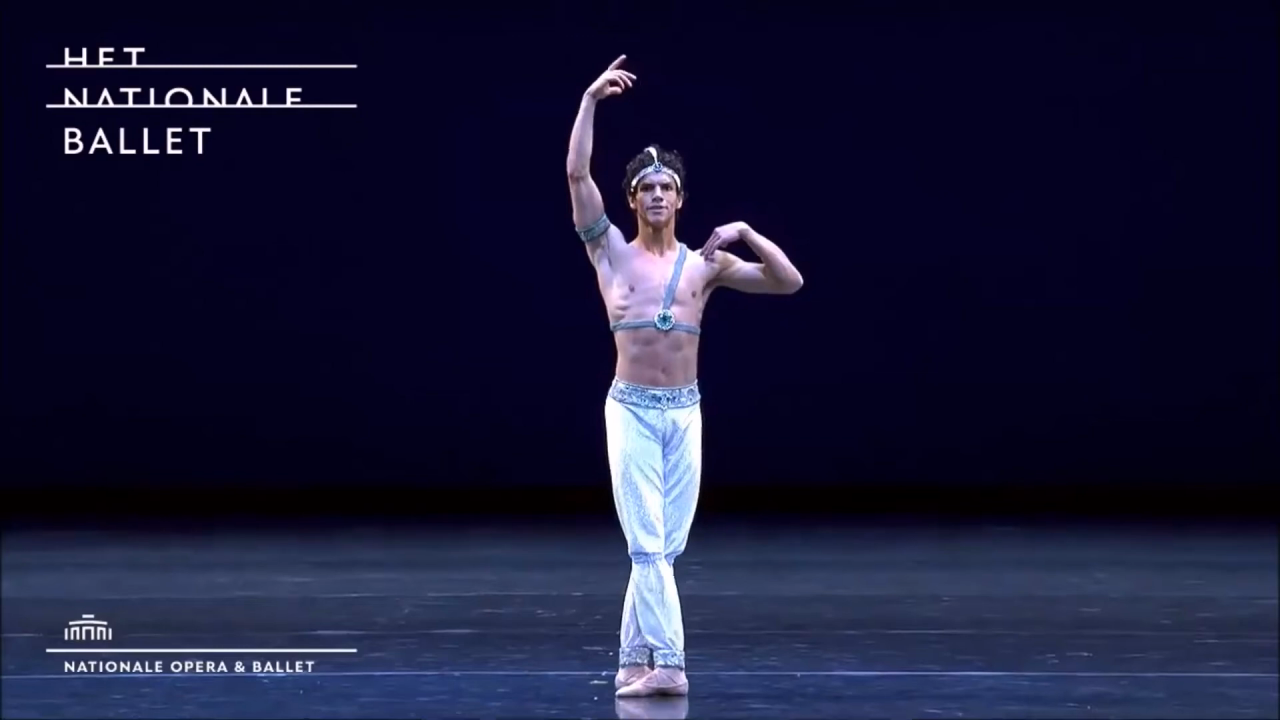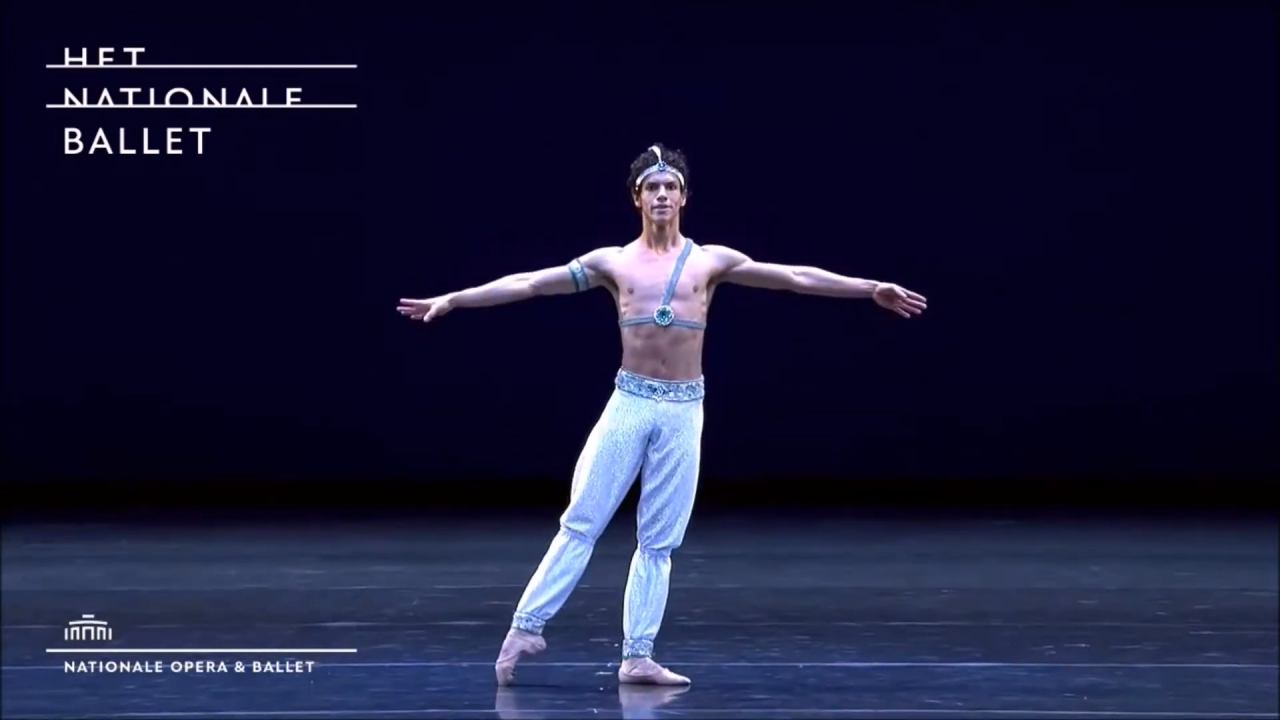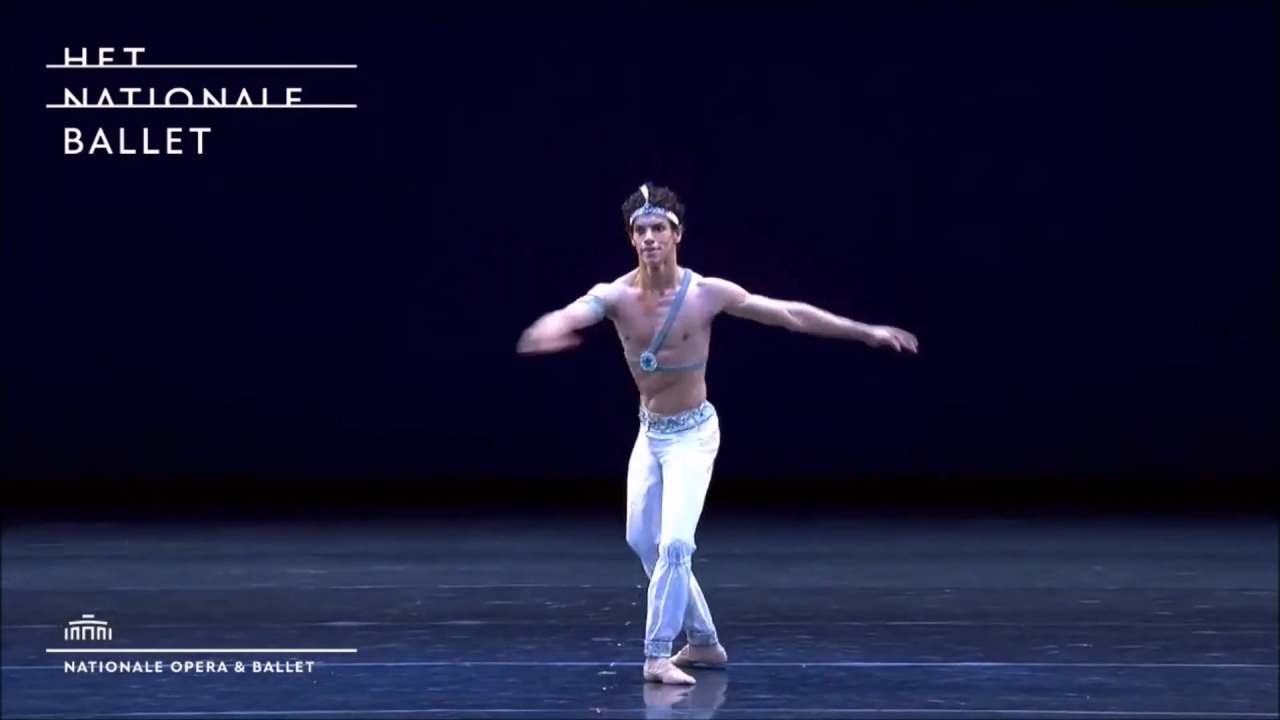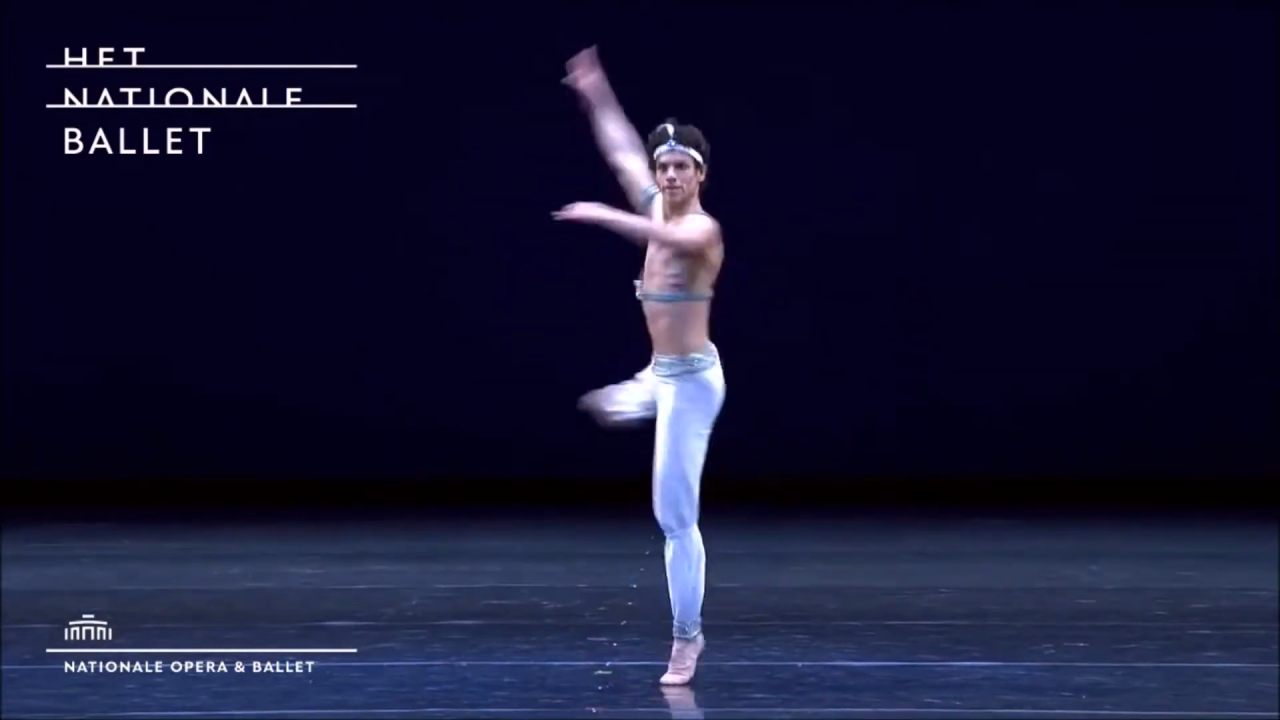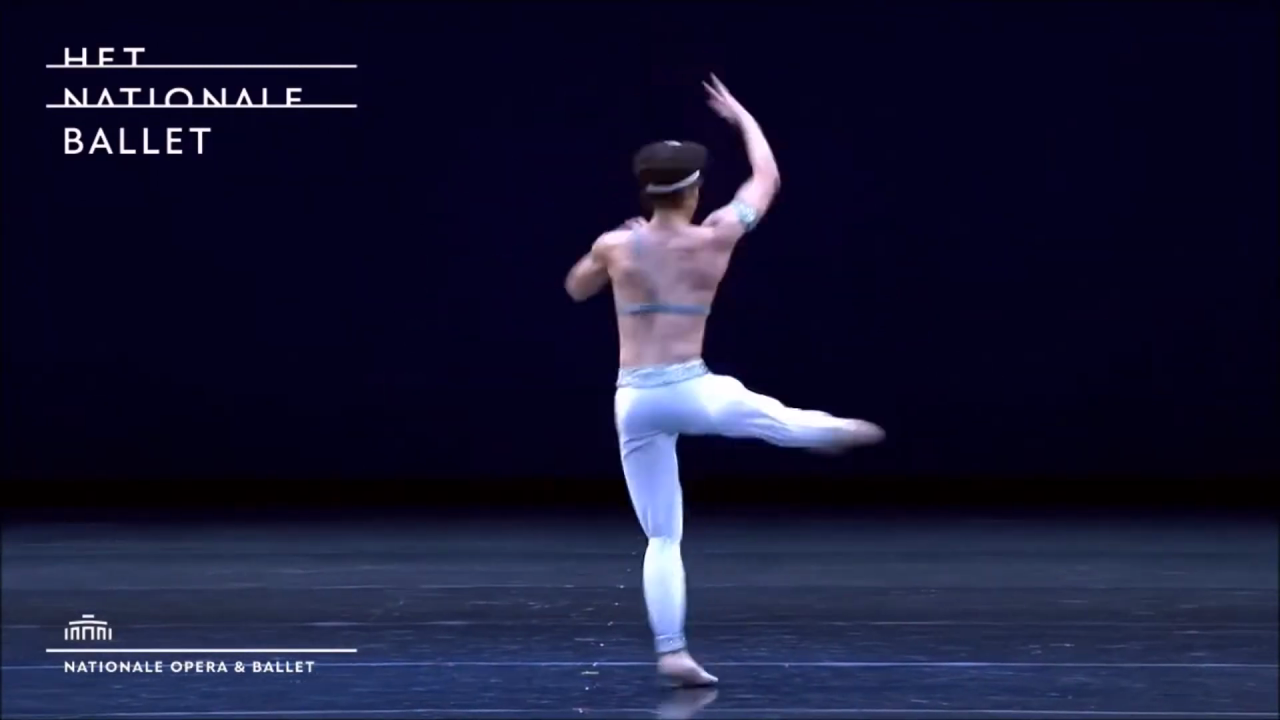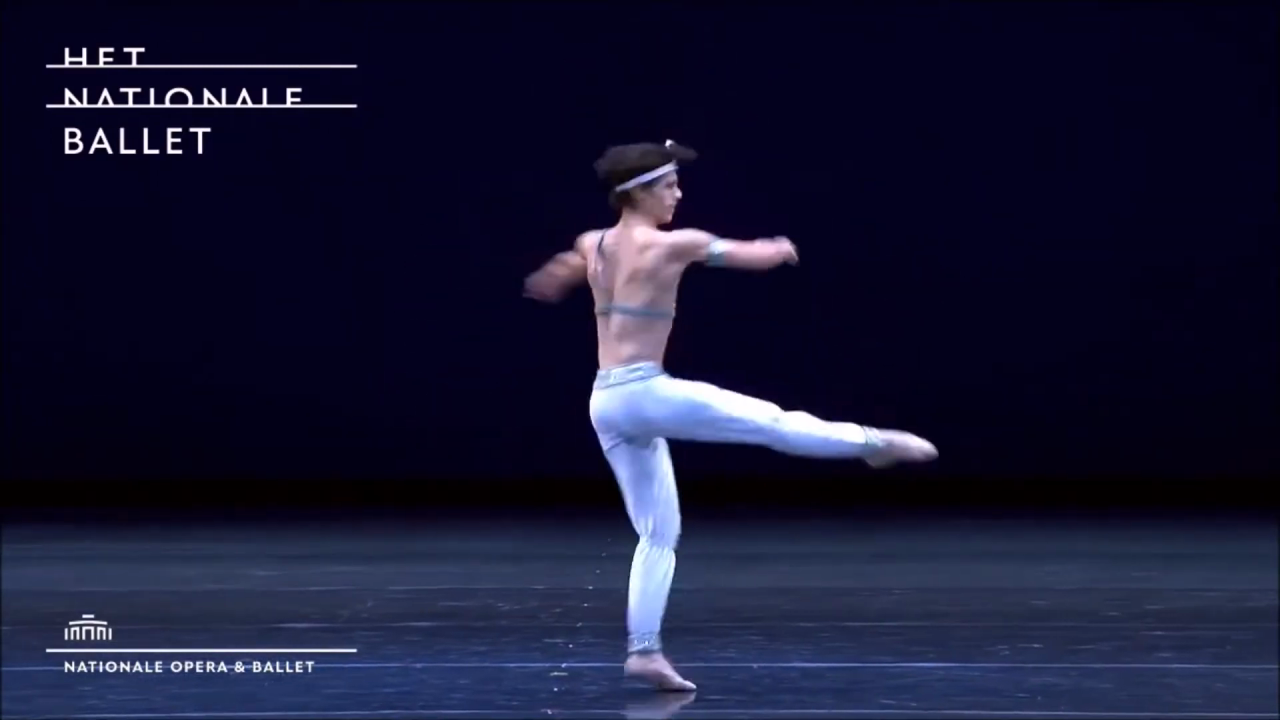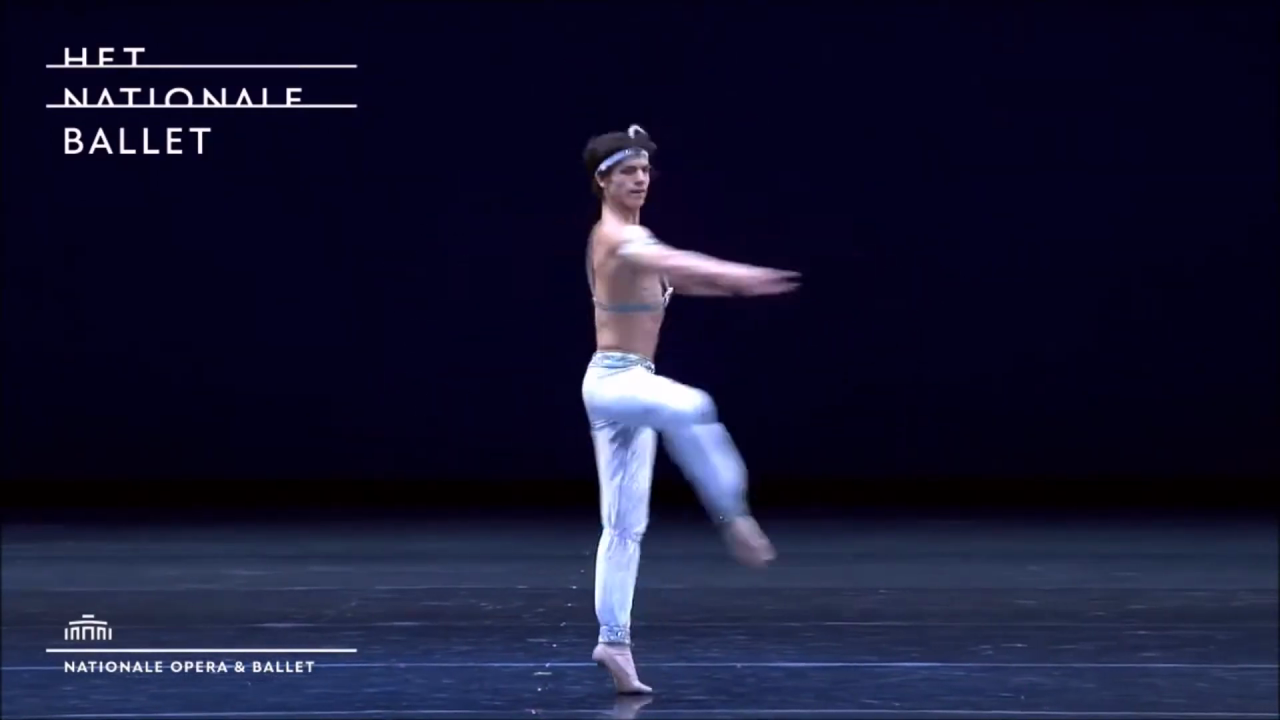
dt=0.7s
person 1, frame 1
left shoulder: (707, 263)
right shoulder: (610, 253)
left elbow: (790, 283)
right elbow: (577, 175)
left wrist: (745, 233)
right wrist: (589, 98)
left hip: (685, 413)
right hip: (631, 410)
left knee: (664, 547)
right knee: (648, 545)
left ankle: (635, 663)
right ankle: (666, 664)
person 1, frame 2
left shoulder: (711, 259)
right shoulder: (611, 260)
left elbow: (796, 277)
right elbow: (527, 284)
left wrist: (872, 288)
right wrist: (450, 299)
left hip: (684, 409)
right hip: (630, 402)
left knee: (660, 540)
right knee: (582, 522)
left ankle: (638, 656)
right ankle: (525, 626)
person 1, frame 3
left shoulder: (708, 292)
right shoulder: (612, 295)
left elbow: (791, 315)
right elbow: (565, 316)
left wrist: (870, 332)
right wrist: (548, 330)
left hip: (692, 432)
right hip: (651, 434)
left knee: (674, 542)
right knee: (645, 543)
left ankle: (659, 654)
right ankle: (702, 642)
person 1, frame 4
left shoulder: (702, 228)
right shoulder: (652, 212)
left elbow: (675, 241)
right elbow: (627, 159)
left wrist: (620, 217)
right wrist: (596, 96)
left hip: (690, 378)
right hip: (670, 370)
left knee: (677, 518)
left ankle: (686, 638)
right ankle: (625, 400)
person 1, frame 5
left shoulder: (615, 244)
right shoulder: (712, 236)
left elbow: (577, 288)
right elbow: (767, 176)
right wrist: (741, 115)
left hip: (634, 403)
right hip: (694, 392)
left knee: (662, 536)
right knee: (781, 419)
left ankle: (671, 651)
person 1, frame 6
left shoulder: (594, 243)
right shoulder: (673, 243)
left elbow: (556, 275)
right elbow: (749, 255)
left wrist: (550, 278)
right wrist: (778, 248)
left hip: (612, 404)
right hip: (637, 394)
left knee: (658, 533)
right knee: (773, 421)
left ankle: (645, 652)
right ankle: (882, 442)
person 1, frame 7
left shoulder: (625, 234)
right shoulder: (619, 236)
left elbow: (668, 273)
right elbow: (667, 262)
left wrist: (730, 279)
right wrist: (739, 275)
left hip: (614, 384)
right hip: (618, 384)
left knee: (623, 529)
left ankle: (614, 643)
right ankle: (732, 517)
